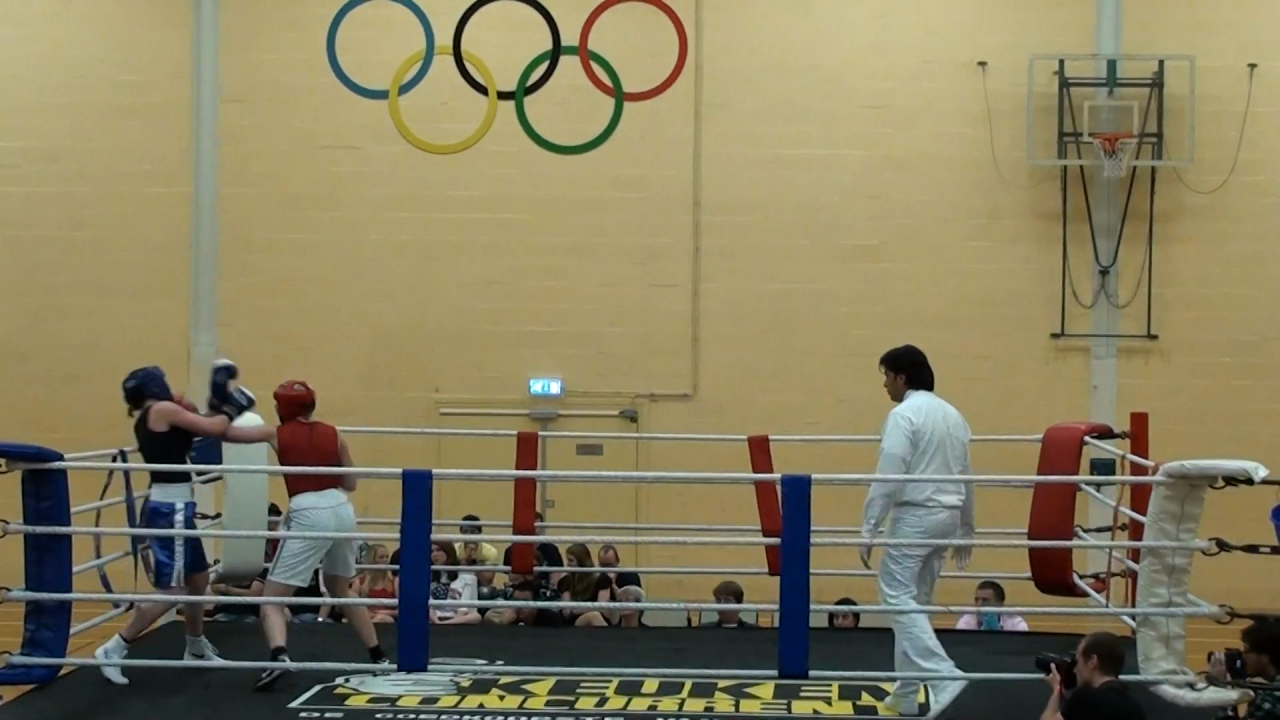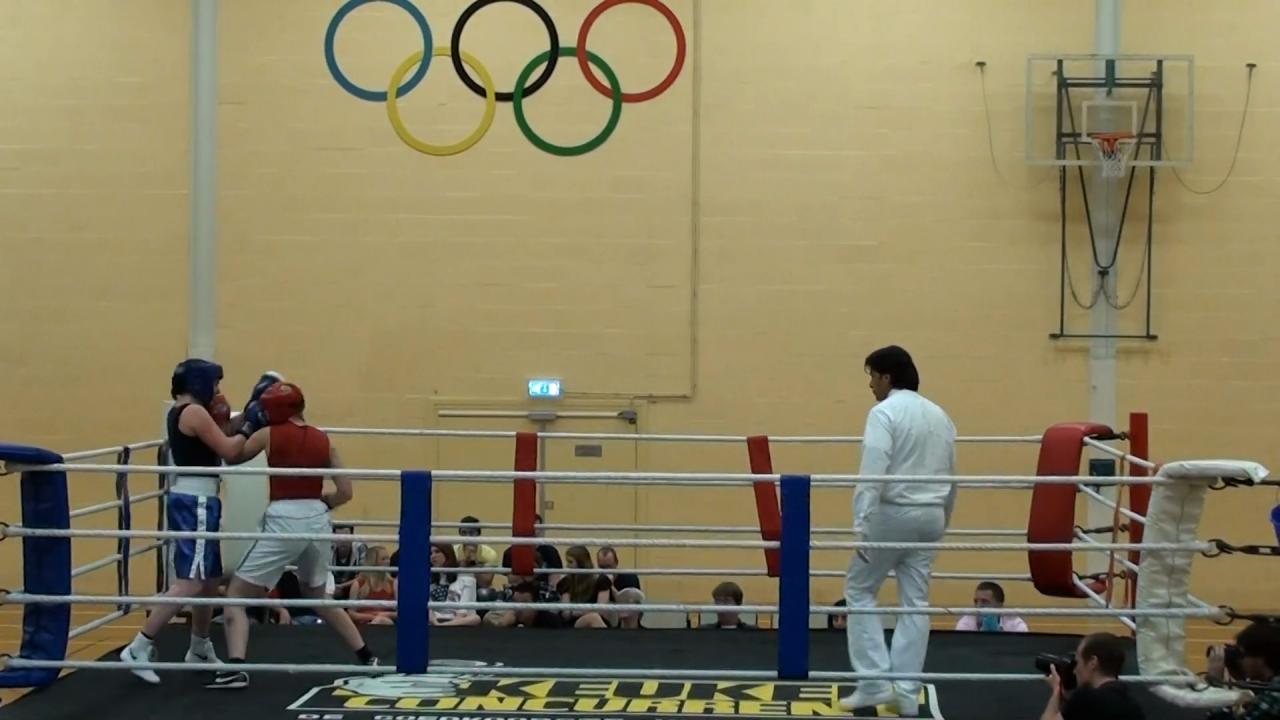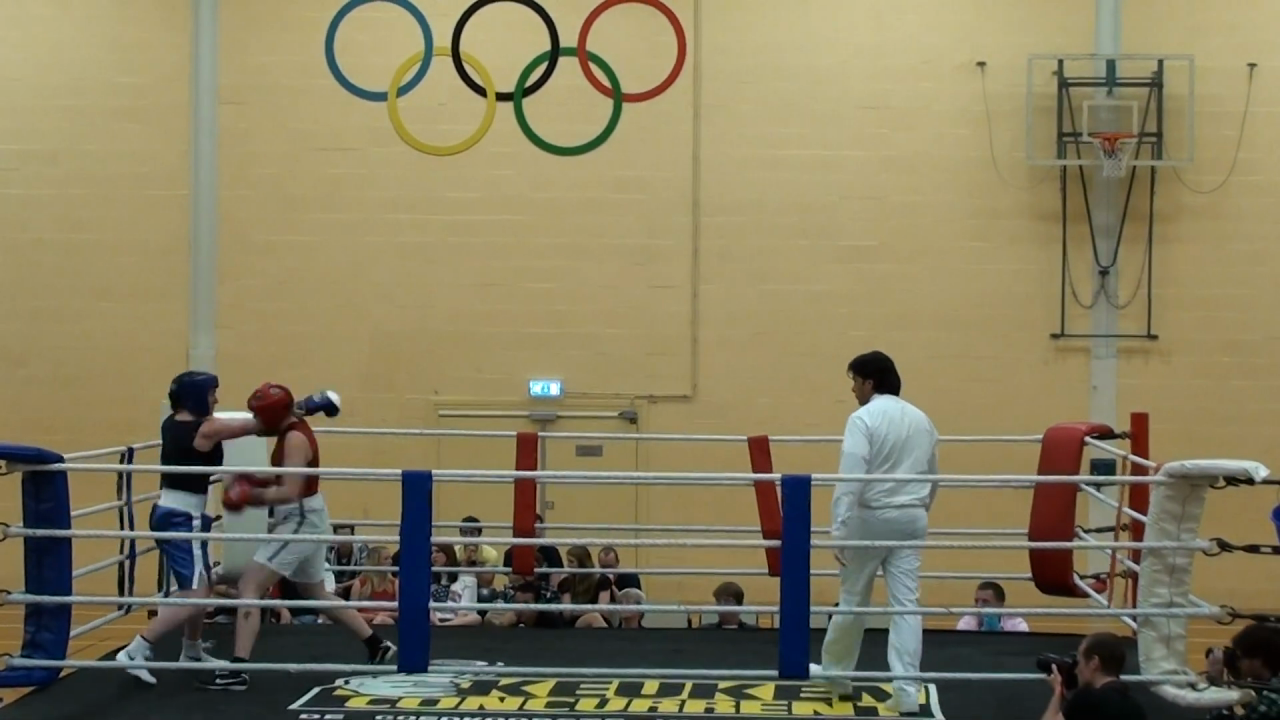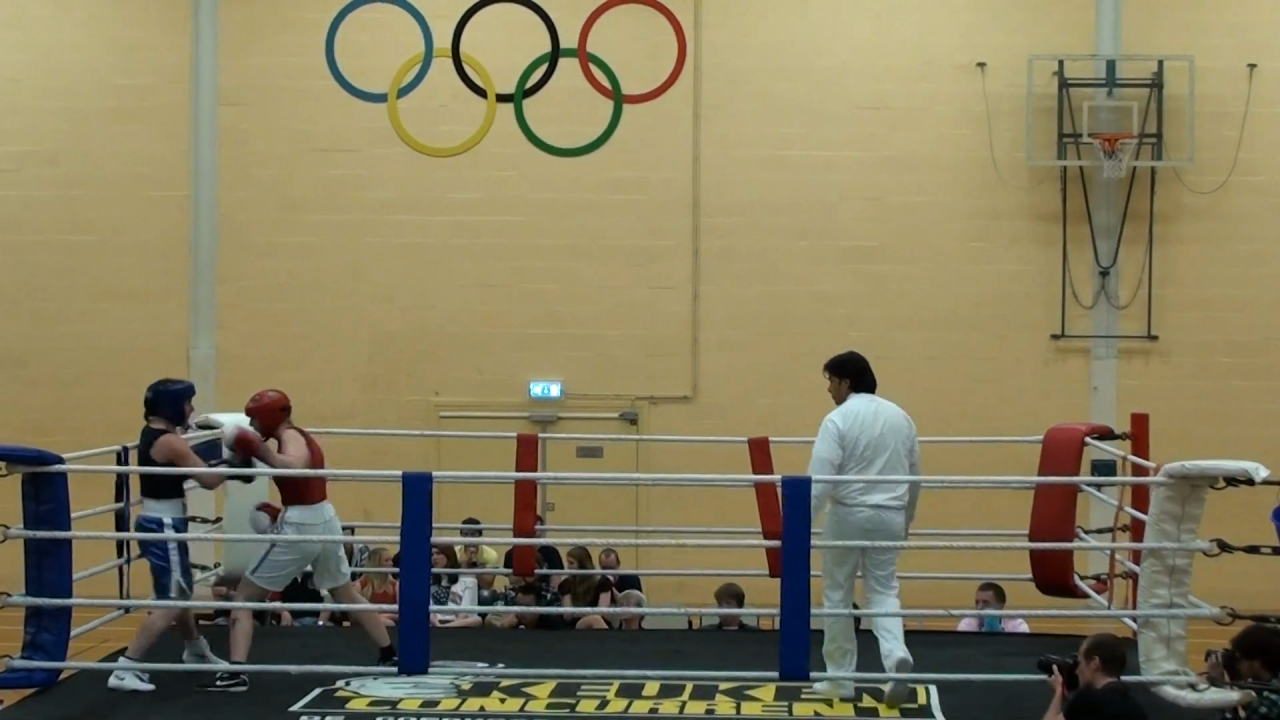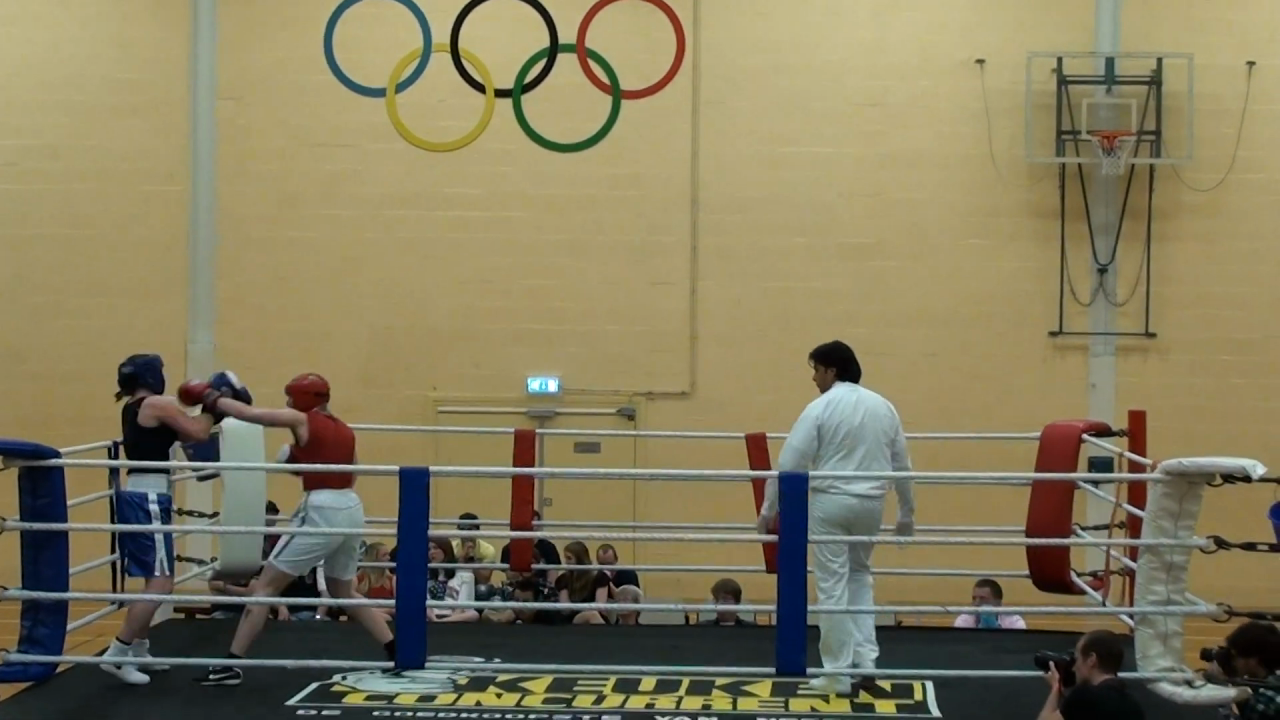
dt=0.2s
person 1, frame 1
left shoulder: (904, 414)
right shoulder: (953, 415)
left elbow: (888, 477)
right elbow: (966, 478)
left wrist: (869, 530)
right wrist: (966, 530)
left hip: (914, 517)
right hip: (945, 517)
left knee: (899, 600)
right knee: (913, 601)
left ankle: (944, 677)
right ankle: (907, 692)
person 1, frame 2
left shoulder: (884, 412)
right shoulder: (939, 416)
left elbow: (872, 474)
right elbow: (950, 479)
left wrist: (861, 525)
right wrist: (941, 523)
left hip: (893, 513)
right hip: (930, 516)
left knee: (859, 591)
right knee: (915, 603)
left ankle: (874, 682)
right ankle: (906, 693)
person 1, frame 3
left shoulder: (864, 418)
right shoulder: (922, 420)
left elbow: (850, 479)
right elbow: (930, 479)
left wrist: (839, 531)
left hip: (872, 517)
right hip: (912, 518)
left knee: (854, 598)
right knee: (906, 604)
left ankle: (837, 673)
right ankle: (907, 691)
person 1, frame 4
left shoulder: (838, 420)
right shoulder: (900, 417)
left elbow: (819, 479)
right elbow: (914, 477)
right wrist: (905, 520)
left hip: (848, 516)
right hip: (889, 516)
left knee: (838, 595)
right knee: (884, 593)
left ankle: (840, 679)
right ankle: (897, 656)
person 1, frame 5
left shoulder: (820, 408)
right shoulder: (884, 407)
left elbow: (790, 463)
right elbow: (902, 465)
left wrist: (769, 508)
right wrist: (907, 513)
left hip: (830, 503)
right hip: (870, 505)
left knee: (833, 585)
right knee: (860, 577)
left ankle: (838, 674)
right ankle: (865, 659)
person 2, frame 1
left shoulder: (157, 419)
right shoulder: (161, 411)
left elbow: (191, 435)
right elbow: (212, 429)
left wrist: (216, 404)
right wrist: (231, 409)
left hip: (176, 508)
right hip: (170, 510)
left knee: (198, 580)
right knee: (171, 592)
left ankle: (196, 648)
right ankle: (113, 651)
person 2, frame 2
left shoulder: (179, 413)
right shoulder: (195, 412)
left elbow: (213, 447)
right elbow: (230, 452)
left wrist: (224, 418)
right wrist: (250, 424)
left hip: (192, 501)
right hip: (195, 503)
left knee: (210, 582)
right knee: (189, 585)
left ankle: (200, 650)
right ankle: (139, 649)
person 2, frame 3
left shoulder: (171, 424)
right shoulder: (207, 428)
right elbow: (256, 427)
left hip: (169, 513)
right hip: (184, 518)
left knee: (200, 588)
right knee: (194, 596)
left ankle: (192, 651)
right ankle: (135, 651)
person 2, frame 4
left shoulder: (152, 432)
right shoulder: (169, 440)
right elbow: (208, 480)
left hip: (159, 522)
right hip: (162, 526)
left knee: (182, 592)
right knee: (171, 603)
left ankle: (197, 651)
right ankle: (124, 669)
person 2, frame 5
left shoulder: (133, 409)
right shoulder: (157, 404)
left elbow: (175, 433)
right elbow: (198, 433)
left hip: (138, 498)
right hip: (147, 501)
left knee: (157, 581)
right knee: (160, 584)
left ankle: (138, 652)
right ankle: (118, 654)
person 3, frame 1
left shoulder: (277, 433)
right shoulder: (332, 434)
left elbow: (228, 433)
right elbow: (349, 485)
left hip: (307, 518)
right hip: (341, 513)
left knee: (271, 601)
right knee: (340, 590)
left ankle: (279, 657)
right ankle: (378, 656)
person 3, frame 2
left shoulder: (269, 434)
right shoulder: (323, 440)
left elbow: (234, 456)
right elbow: (345, 492)
left hip: (283, 524)
right hip: (318, 523)
left knee: (236, 597)
right knee: (319, 598)
left ankle: (236, 669)
right ankle: (366, 658)
person 3, frame 3
left shoulder: (294, 438)
right shoulder: (292, 431)
left elbow: (288, 493)
left wrist: (252, 495)
right wrist: (255, 481)
left hip: (301, 522)
right hip: (300, 519)
left knee: (248, 589)
right knee: (318, 594)
left ankle: (236, 671)
right ankle: (377, 646)
person 3, frame 4
left shoulder: (290, 437)
right shoulder: (298, 439)
left elbow: (295, 466)
left wrist: (261, 451)
left hip: (299, 529)
right hip: (326, 524)
left knee: (243, 598)
right knee: (348, 596)
left ankle: (236, 672)
right ankle: (390, 655)
person 3, frame 5
left shoulder: (301, 420)
right shoulder: (346, 432)
left elbow: (247, 413)
left wrist: (211, 397)
left hip: (319, 514)
right hip: (351, 512)
left knee: (264, 588)
right knee: (343, 594)
left ankle: (231, 665)
right ankle: (396, 653)
